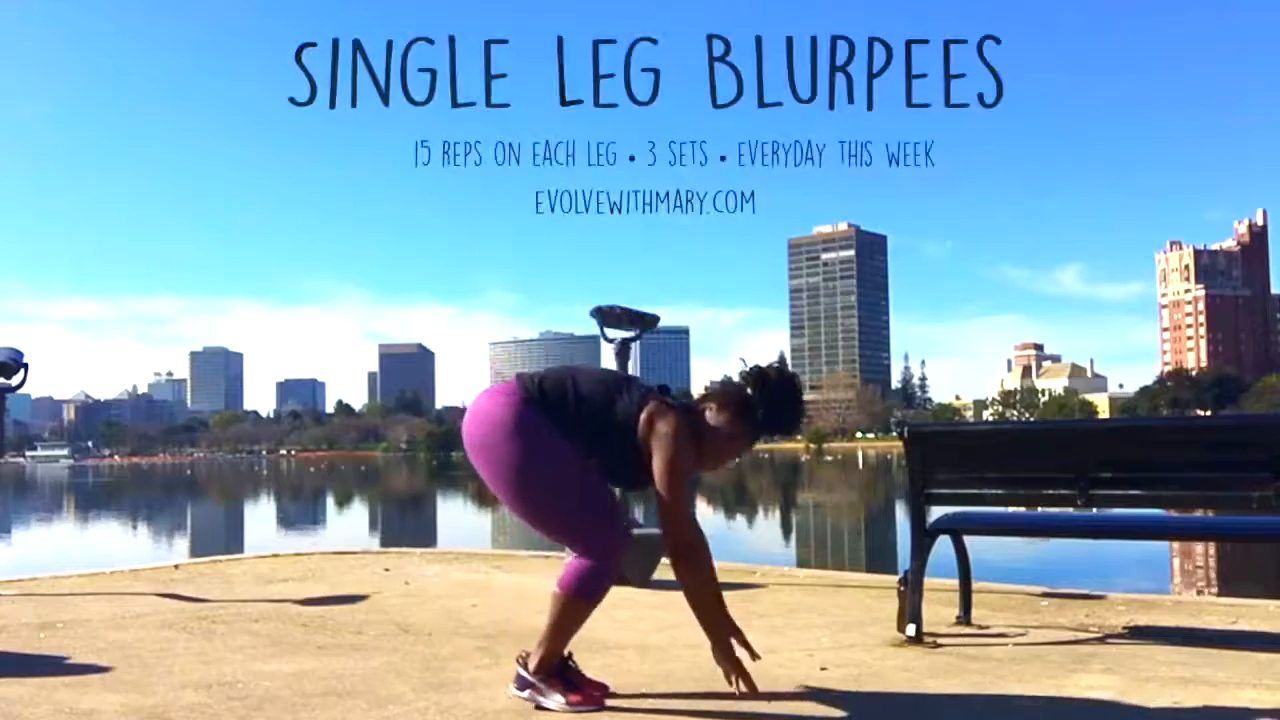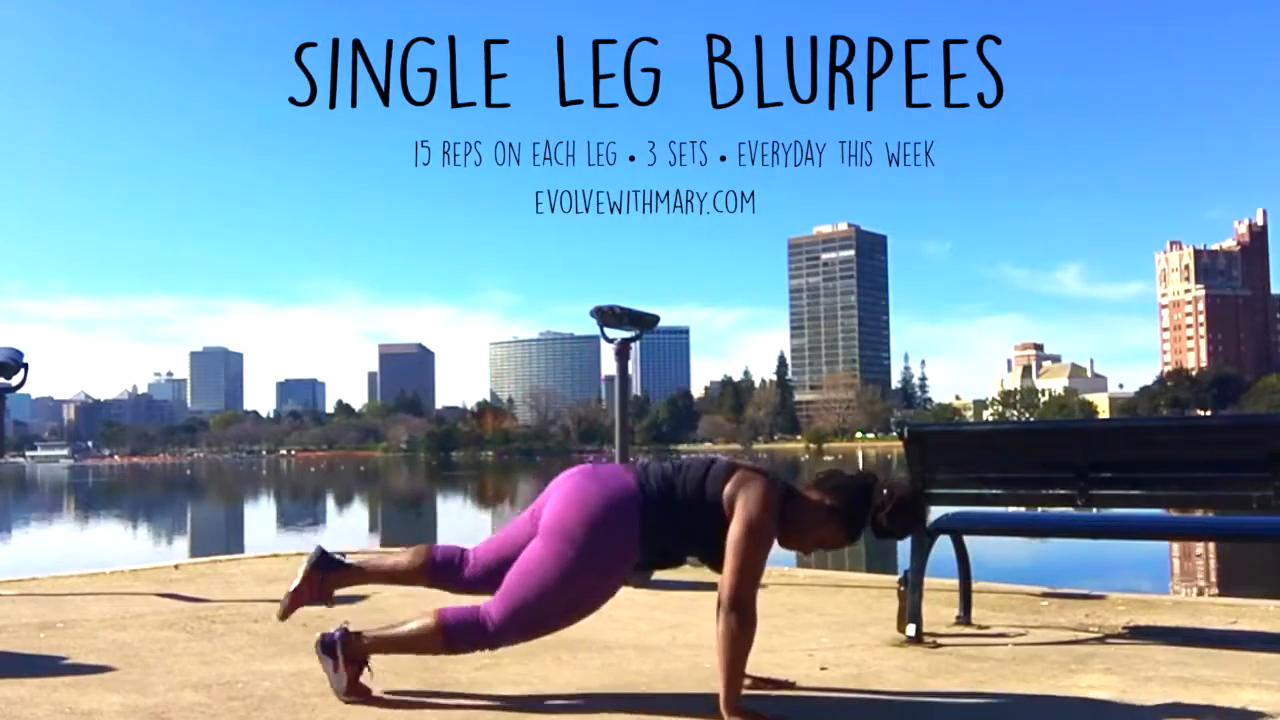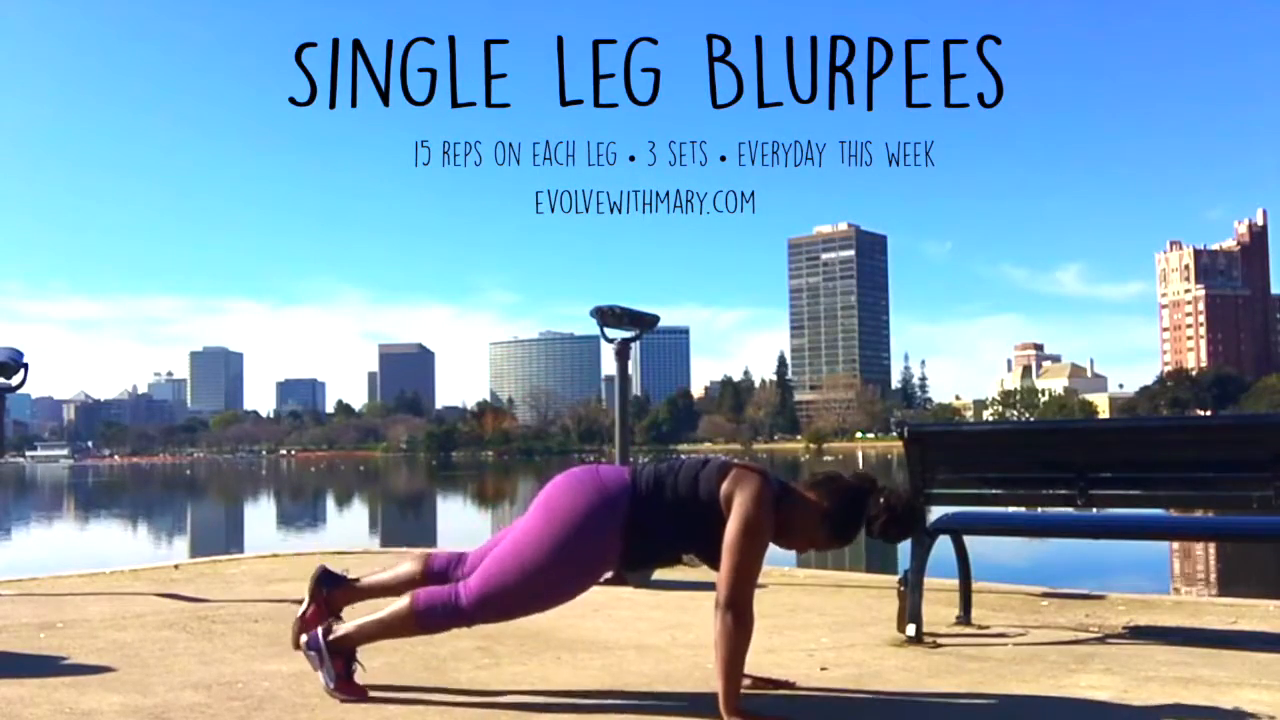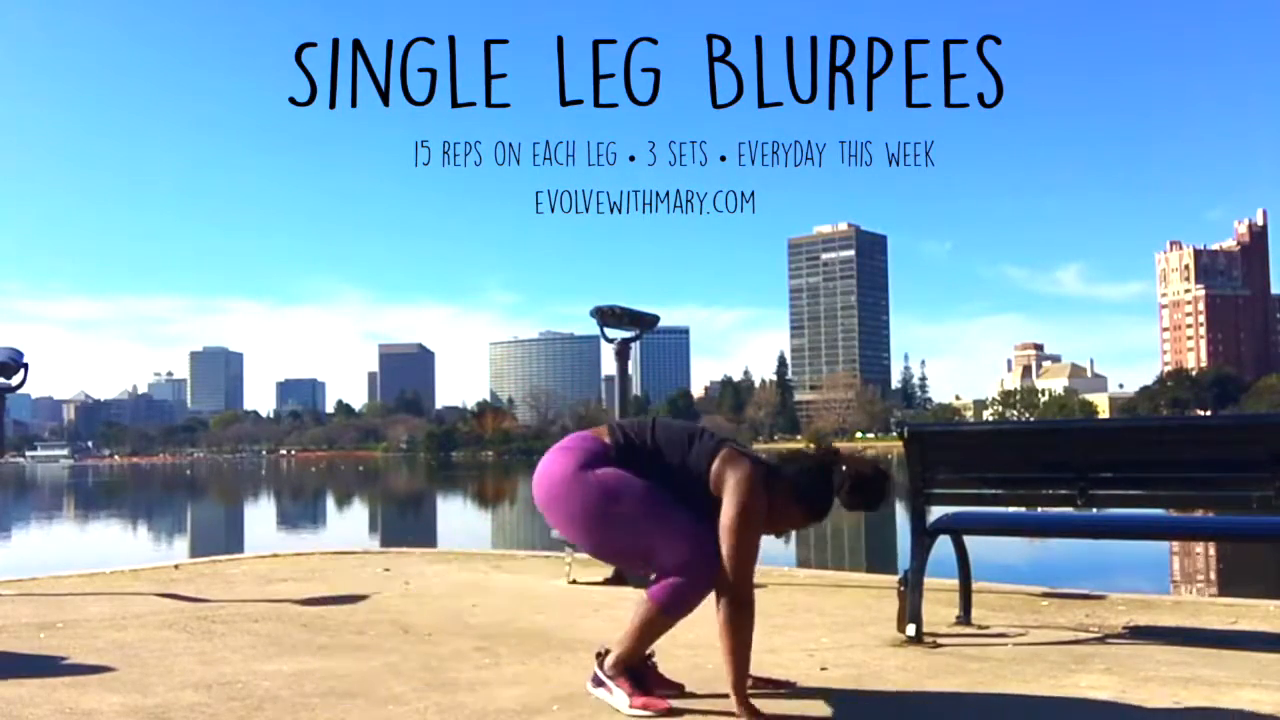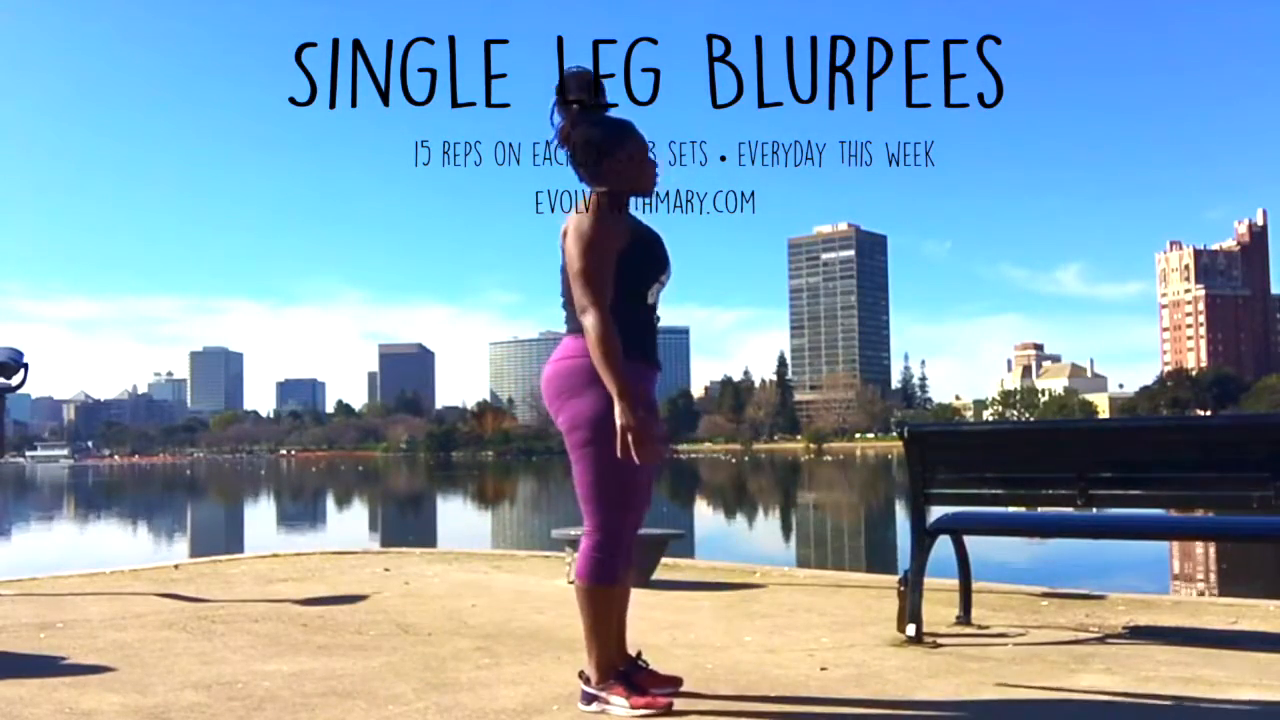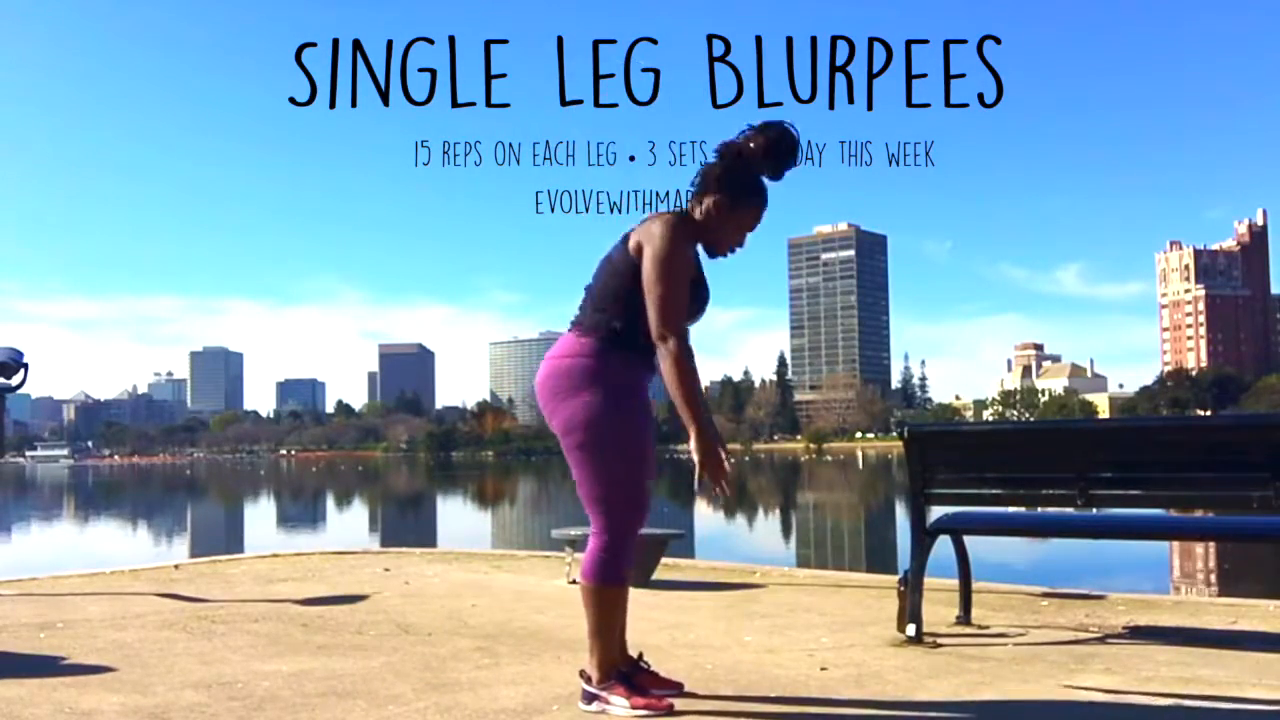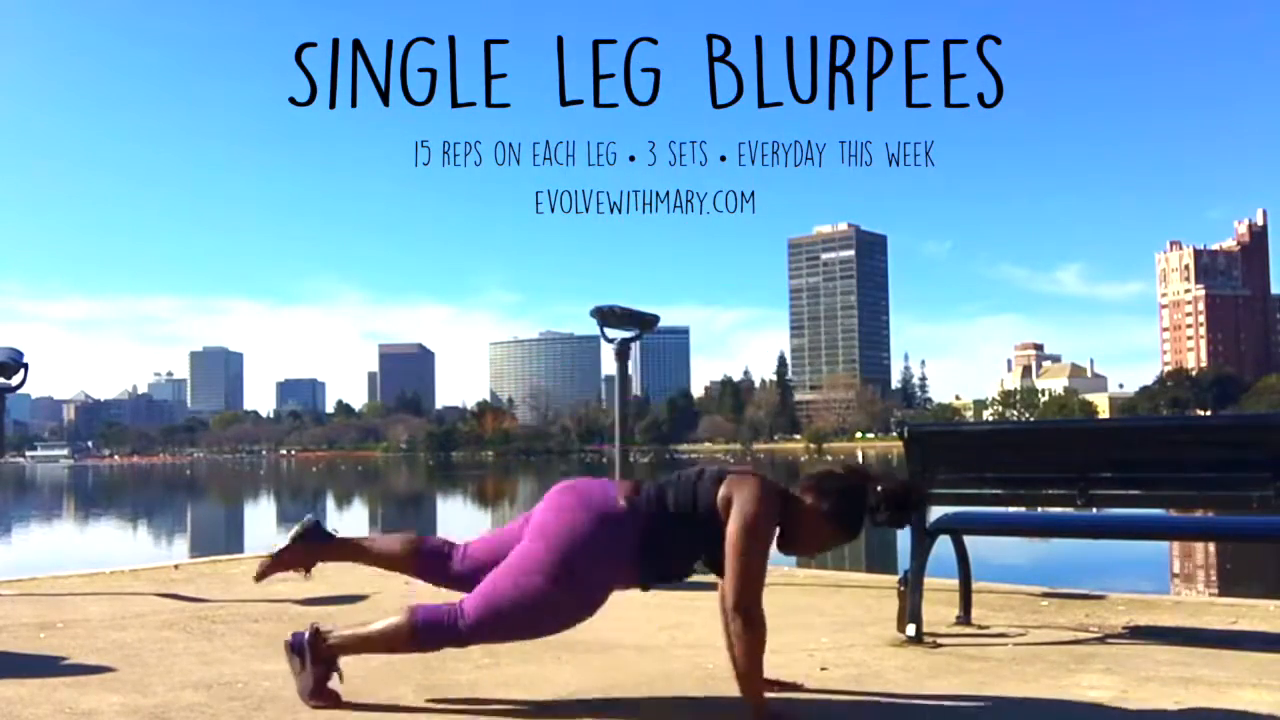
dt=0.7s
person 1, frame 1
left shoulder: (674, 429)
right shoulder: (673, 431)
left elbow: (684, 542)
right elbow: (684, 547)
left wrist: (722, 626)
right wrist: (721, 639)
left hip: (521, 425)
right hip: (505, 423)
left knee: (604, 540)
right knee: (605, 544)
left ankle: (551, 661)
right ankle: (536, 669)
person 1, frame 2
left shoulder: (755, 501)
right shoulder: (765, 502)
left elbow: (731, 598)
right elbow: (736, 605)
left hip: (587, 495)
right hip: (599, 523)
left knee: (469, 569)
right knee: (497, 622)
left ankle: (331, 572)
right ankle: (350, 643)
person 1, frame 3
left shoulder: (756, 498)
right shoulder: (760, 501)
left elbow: (730, 599)
right elbow: (732, 605)
left hip: (589, 501)
right hip: (590, 520)
left knee: (464, 570)
right knee: (472, 599)
left ankle: (337, 590)
right ankle: (336, 640)
person 1, frame 4
left shoulder: (746, 482)
right shoulder: (748, 485)
left elbow: (735, 588)
right elbow: (735, 591)
left wrist: (740, 674)
left hip: (589, 472)
right hip: (572, 473)
left knee: (696, 558)
right knee: (698, 561)
left ankle: (631, 661)
right ankle: (613, 670)
person 1, frame 5
left shoulder: (619, 223)
right shoulder: (595, 220)
right elbow: (594, 316)
left wrist: (633, 397)
right wrist: (625, 400)
left hip: (620, 383)
right hip: (595, 381)
left knee: (623, 530)
right knee: (607, 531)
left ankle: (618, 662)
person 1, frame 6
left shoulder: (680, 247)
right shoulder: (669, 237)
left elbow: (672, 346)
right elbow: (668, 344)
left wrist: (700, 426)
right wrist: (699, 436)
left hip: (603, 377)
right hip: (588, 376)
left knee: (620, 522)
right knee: (615, 527)
left ankle: (618, 665)
person 1, frame 7
left shoulder: (761, 505)
right shoulder: (759, 500)
left elbow: (736, 604)
right elbow: (739, 609)
left hip: (586, 514)
right hip: (585, 537)
left knee: (457, 566)
right knee: (466, 620)
left ankle: (321, 543)
right ankle: (321, 645)
